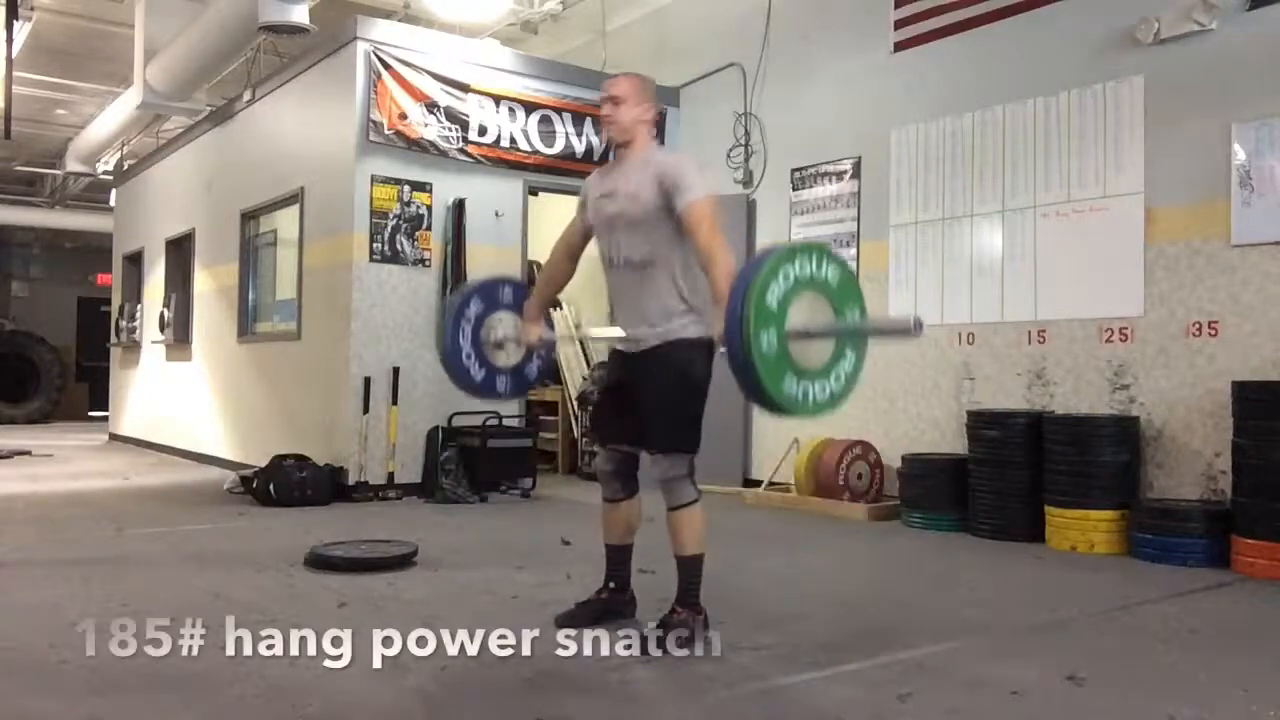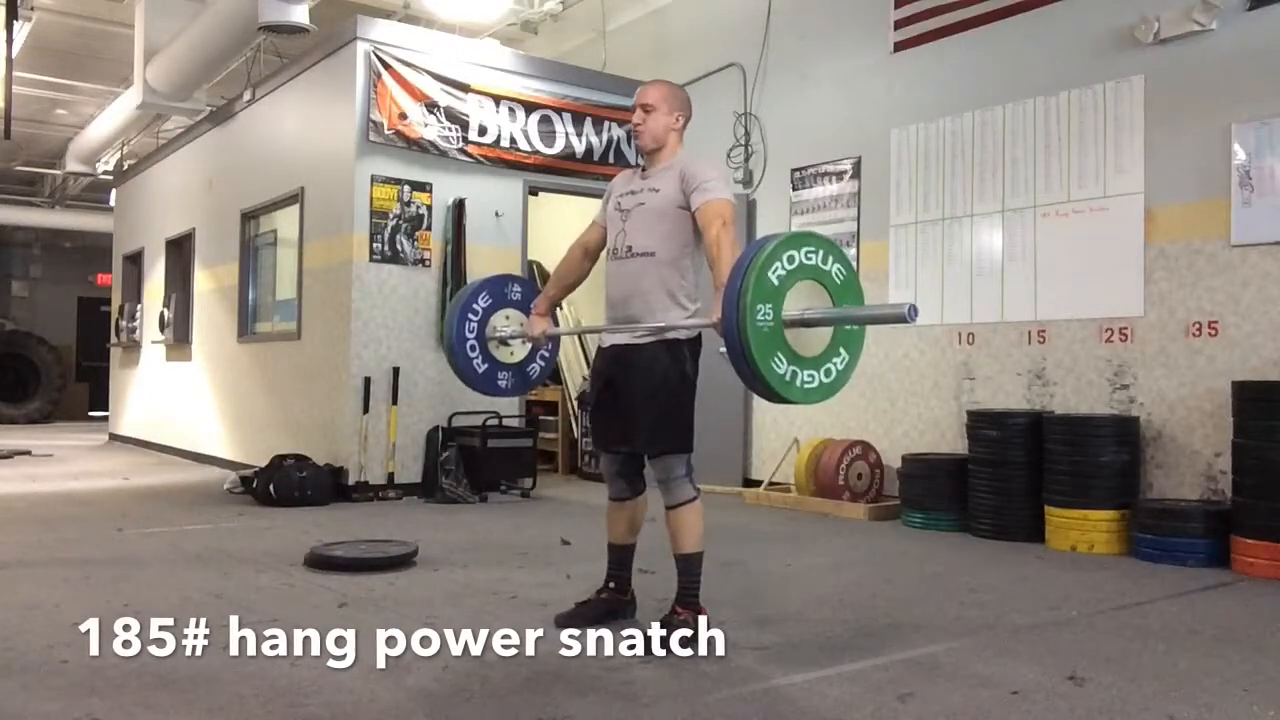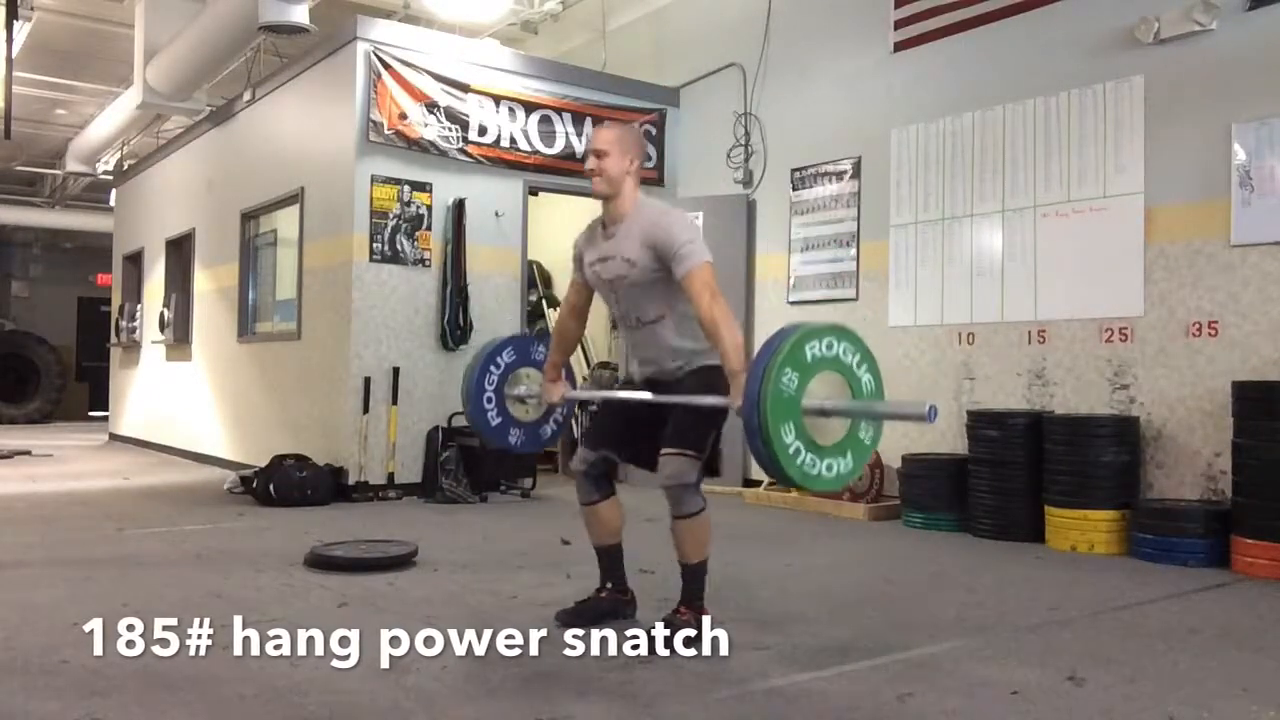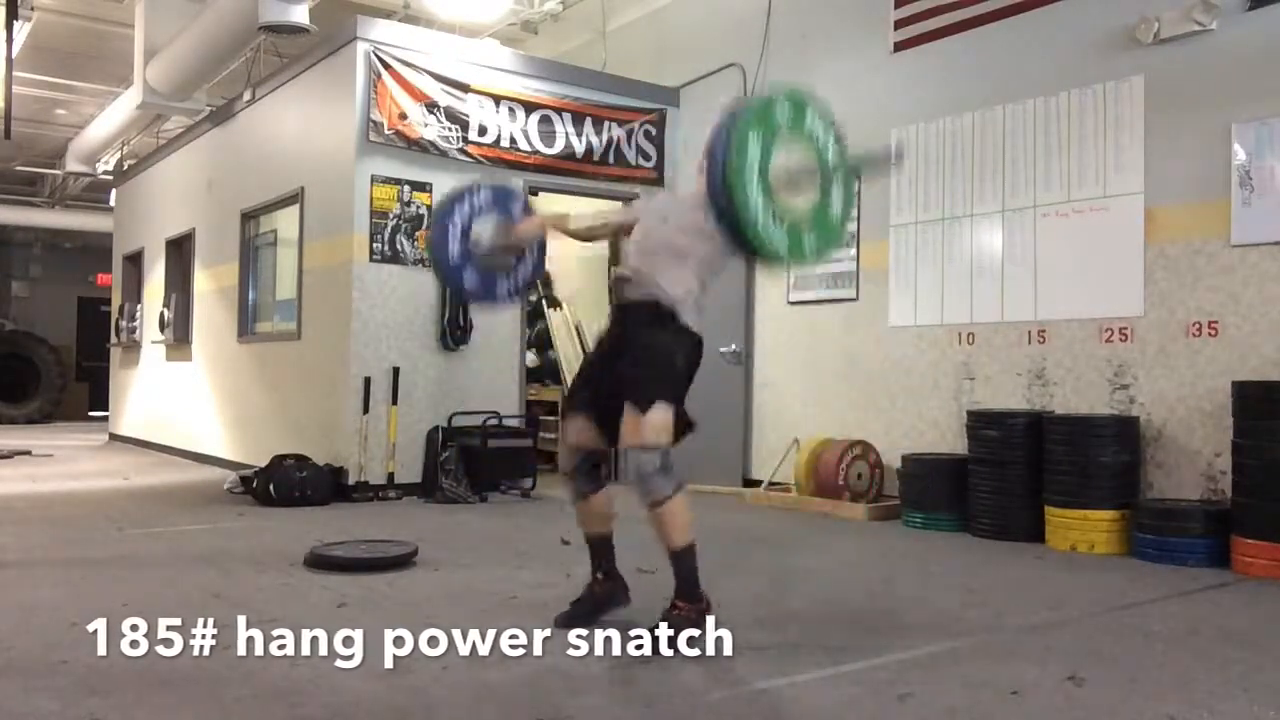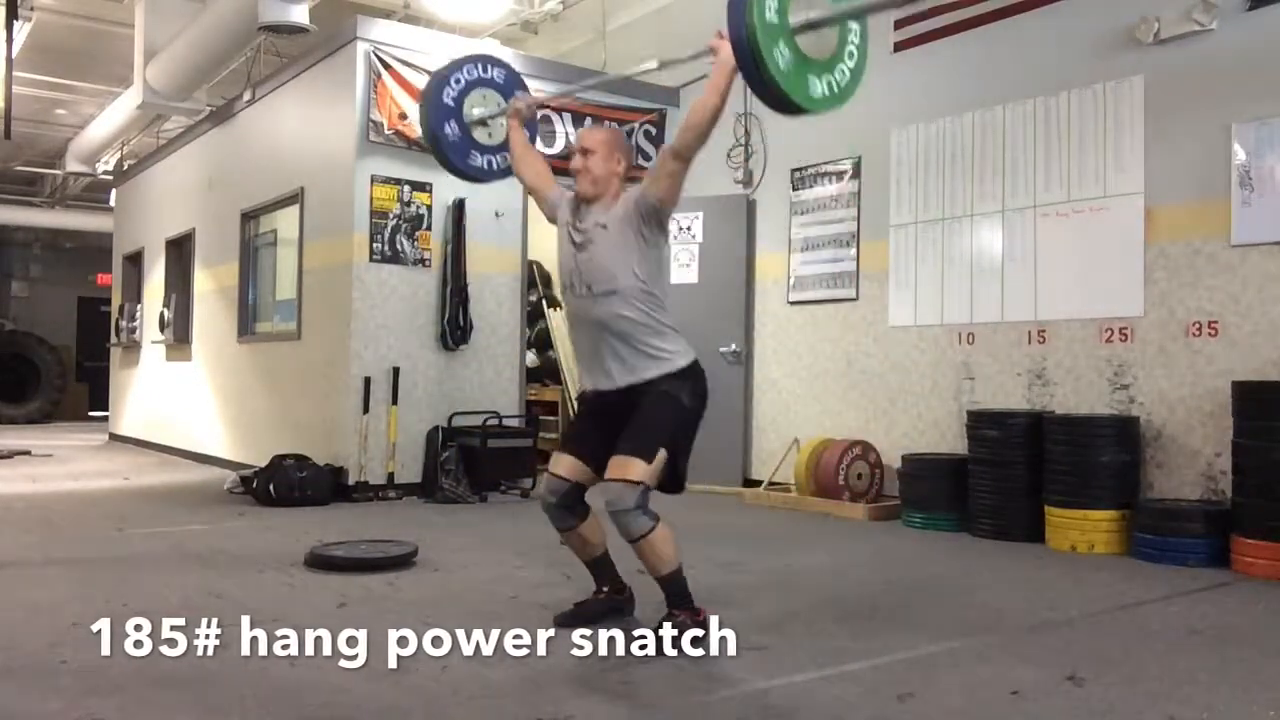
dt=1s
person 1, frame 1
left shoulder: (669, 167)
right shoulder: (597, 183)
left elbow: (709, 233)
right elbow: (566, 252)
left wrist: (729, 309)
right wrist: (533, 315)
left hip: (681, 341)
right hip: (631, 346)
left knee: (672, 469)
right knee: (613, 466)
left ankle: (690, 609)
right ankle: (616, 590)
person 1, frame 2
left shoulder: (695, 175)
right shoulder: (620, 185)
left elbow: (719, 230)
right elbow: (584, 250)
left wrist: (725, 298)
right wrist: (541, 308)
left hip: (666, 344)
right hip: (615, 345)
left knee: (672, 472)
right knee: (619, 472)
left ankle: (689, 608)
right ankle: (617, 591)
person 1, frame 3
left shoulder: (664, 225)
right shoulder: (588, 240)
left elbow: (709, 302)
right elbow: (574, 311)
left wrist: (739, 380)
right wrist: (553, 373)
left hip: (698, 370)
right hip: (647, 374)
left knee: (677, 475)
right knee: (589, 463)
left ankle: (692, 609)
right ankle: (614, 590)
person 1, frame 4
right shoulder: (665, 201)
right elbow: (602, 225)
right wrist: (543, 223)
left hip: (662, 332)
right hip: (626, 325)
left knee: (646, 461)
right knee: (578, 455)
left ankle: (690, 605)
right ankle: (607, 581)
person 1, frame 5
left shoulder: (639, 210)
right shoulder: (568, 212)
left elbow: (684, 145)
right elbow: (531, 172)
left wrist: (727, 65)
right wrist: (515, 125)
left hip: (665, 381)
right hip: (604, 389)
left knee: (623, 496)
right knee: (557, 492)
left ankle: (687, 614)
right ankle: (612, 591)
